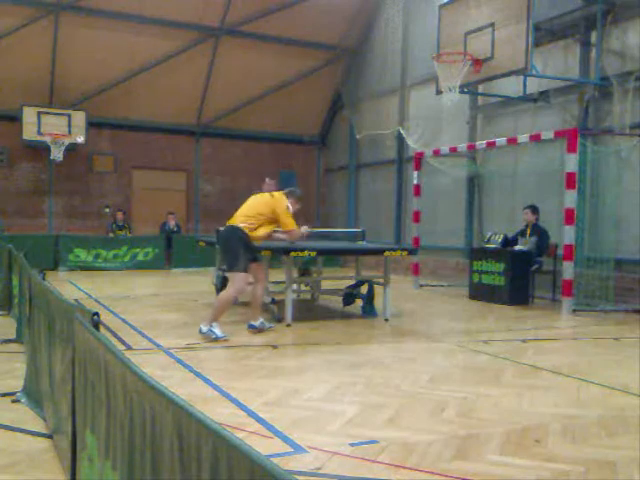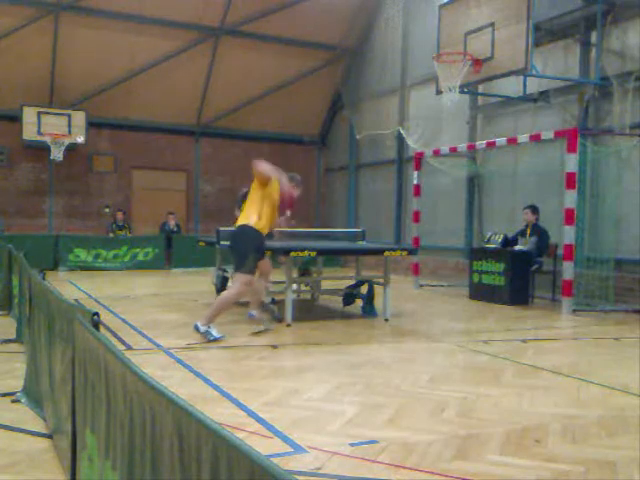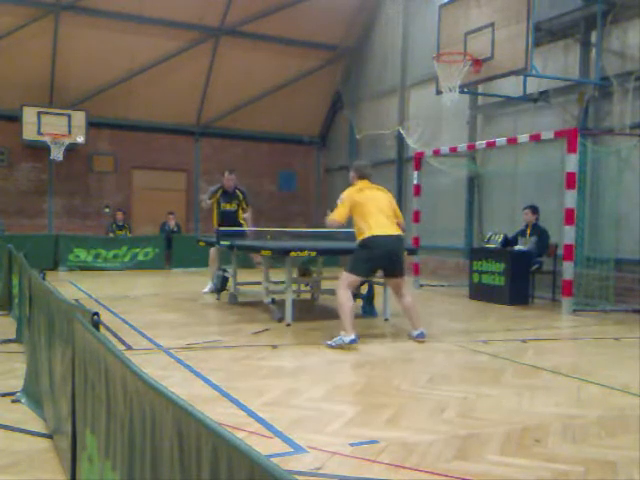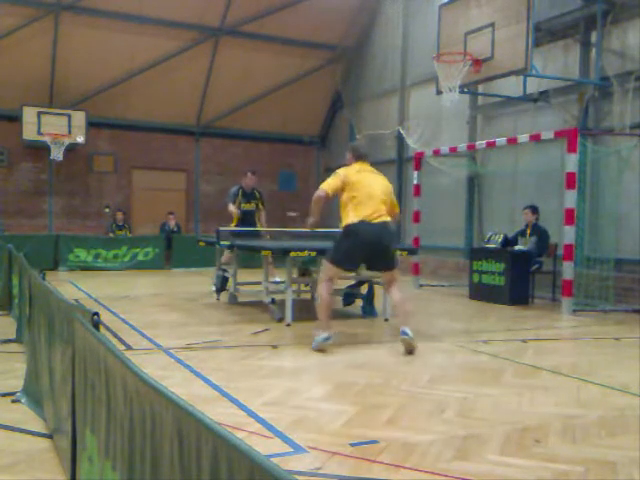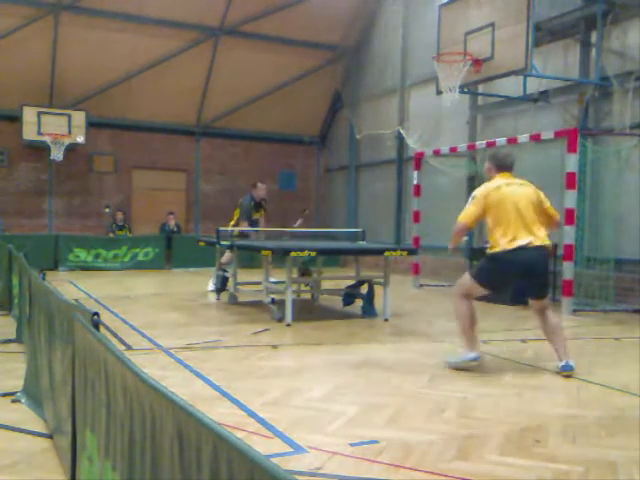
dt=1s
person 1, frame 1
left shoulder: (270, 199)
right shoulder: (283, 203)
right elbow: (294, 235)
left wrist: (281, 237)
right wrist: (303, 231)
left hip: (239, 238)
right hip: (235, 238)
left knee: (261, 277)
right knee: (238, 285)
left ankle: (256, 321)
right ankle: (209, 325)
person 1, frame 2
left shoulder: (275, 193)
right shoulder: (266, 180)
right elbow: (258, 166)
right wrist: (279, 179)
left hip: (249, 235)
right hip: (248, 234)
left knee: (265, 271)
right knee: (240, 287)
left ankle: (254, 312)
right ankle: (204, 324)
person 1, frame 3
left shoulder: (350, 193)
right shoulder: (385, 193)
left elbow: (335, 222)
right elbow: (401, 223)
left wrist: (328, 220)
left hip: (373, 244)
right hip: (396, 242)
left knee: (343, 286)
right knee: (400, 289)
left ankle: (348, 334)
right ankle: (417, 330)
person 1, frame 4
left shoulder: (344, 173)
right shoulder: (383, 180)
left elbow: (321, 195)
right elbow: (394, 212)
left wrist: (313, 216)
left hip: (355, 232)
right hip: (382, 232)
left knee: (325, 279)
right knee: (392, 285)
left ankle: (324, 332)
right ankle: (405, 331)
person 1, frame 5
left shoulder: (485, 191)
right shoulder: (531, 190)
left elbow: (461, 227)
right elbow: (555, 222)
left wrist: (453, 242)
left hip: (505, 257)
right hip: (537, 255)
left knee: (461, 293)
right knee: (543, 310)
left ankle: (471, 352)
right ankle: (564, 362)
